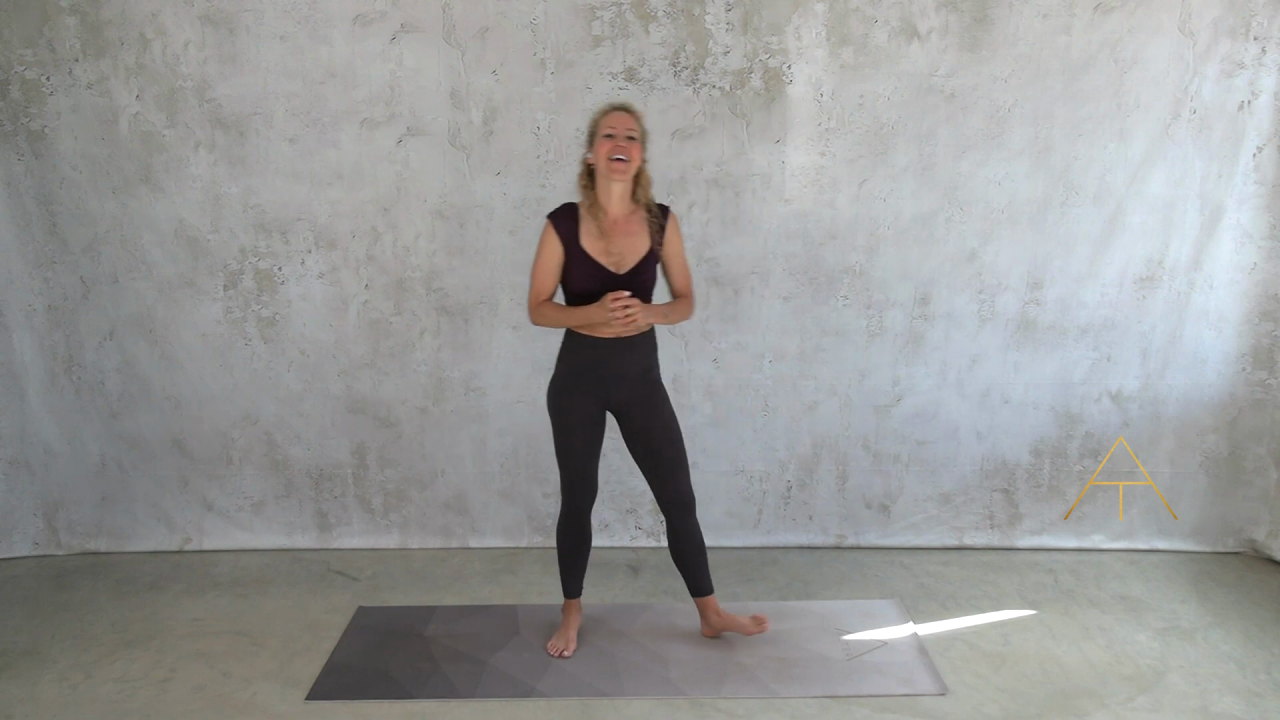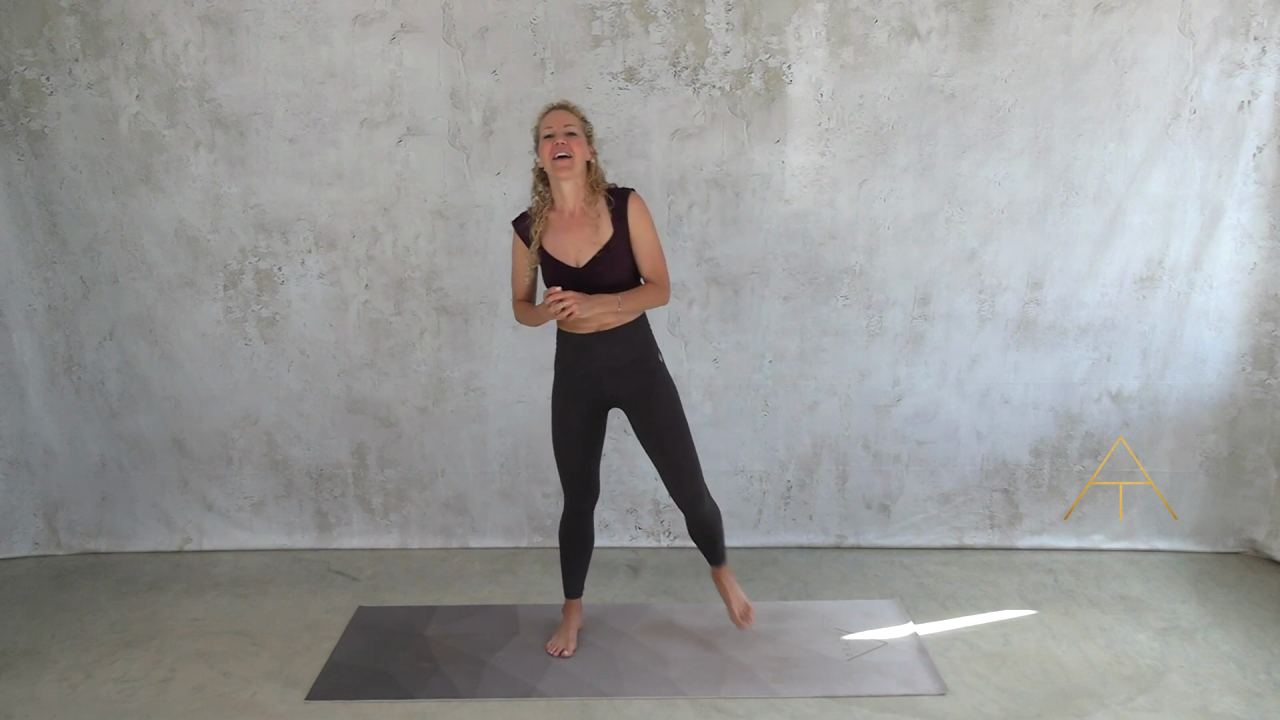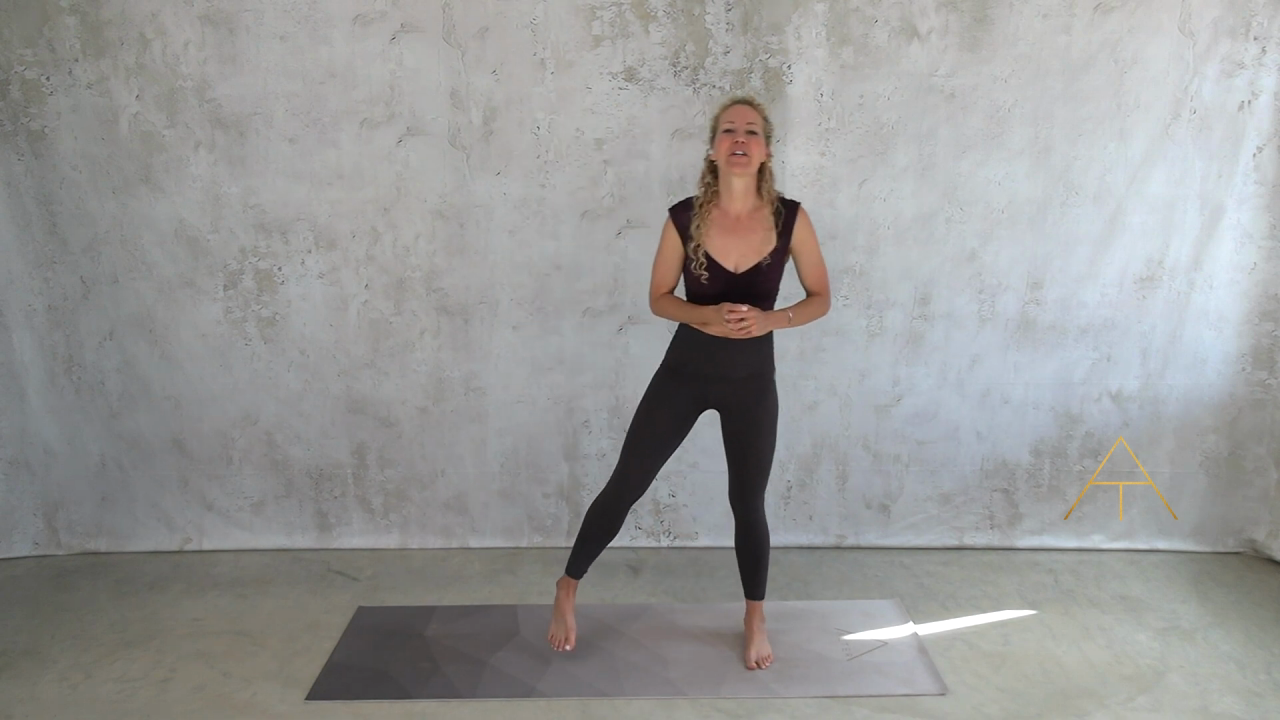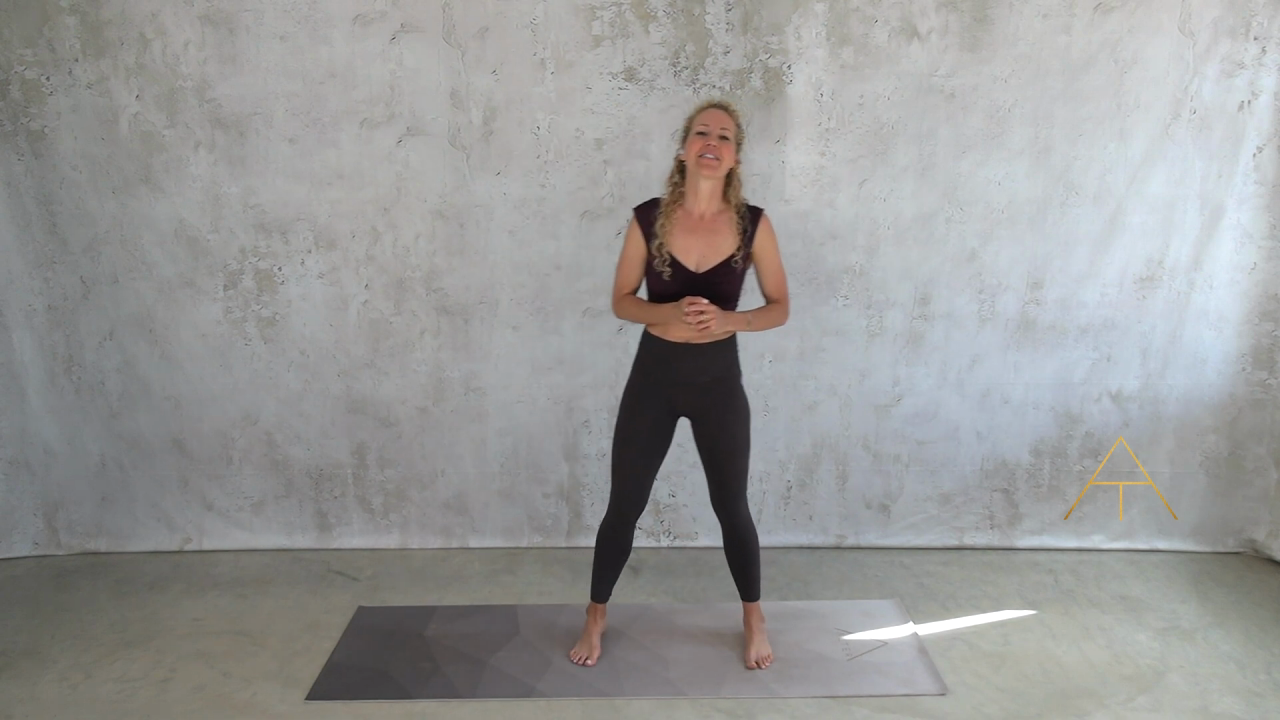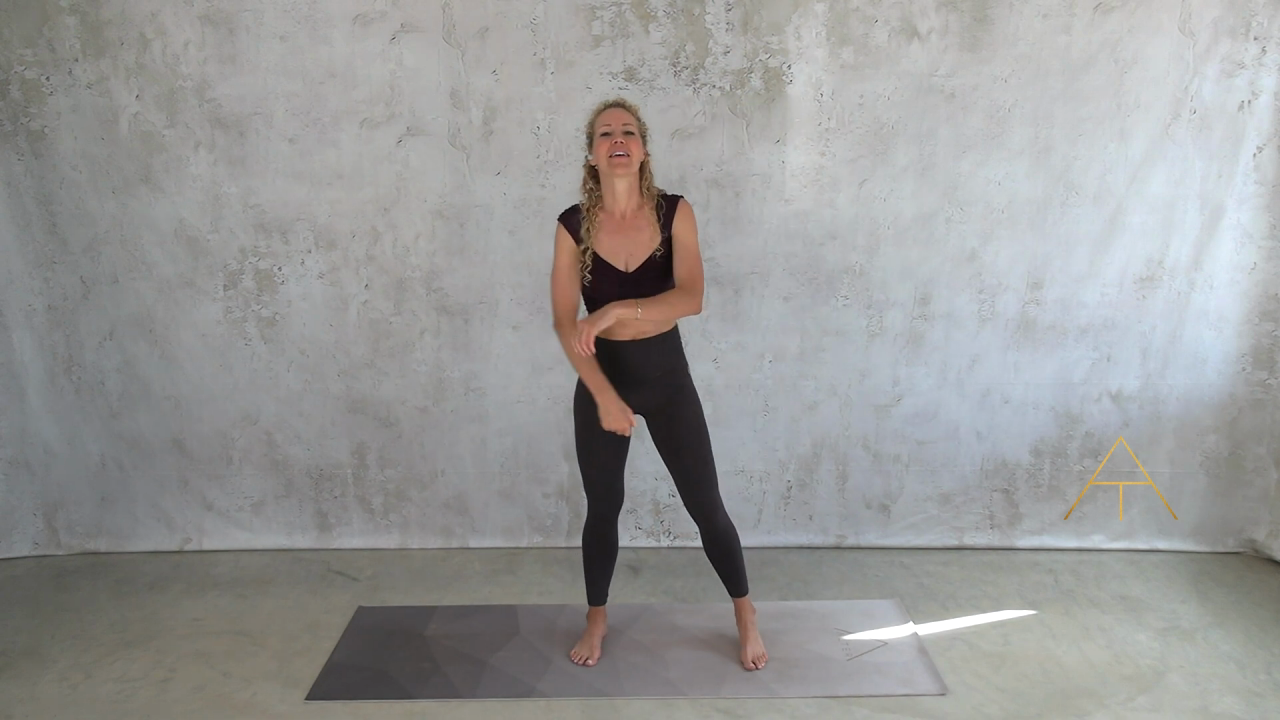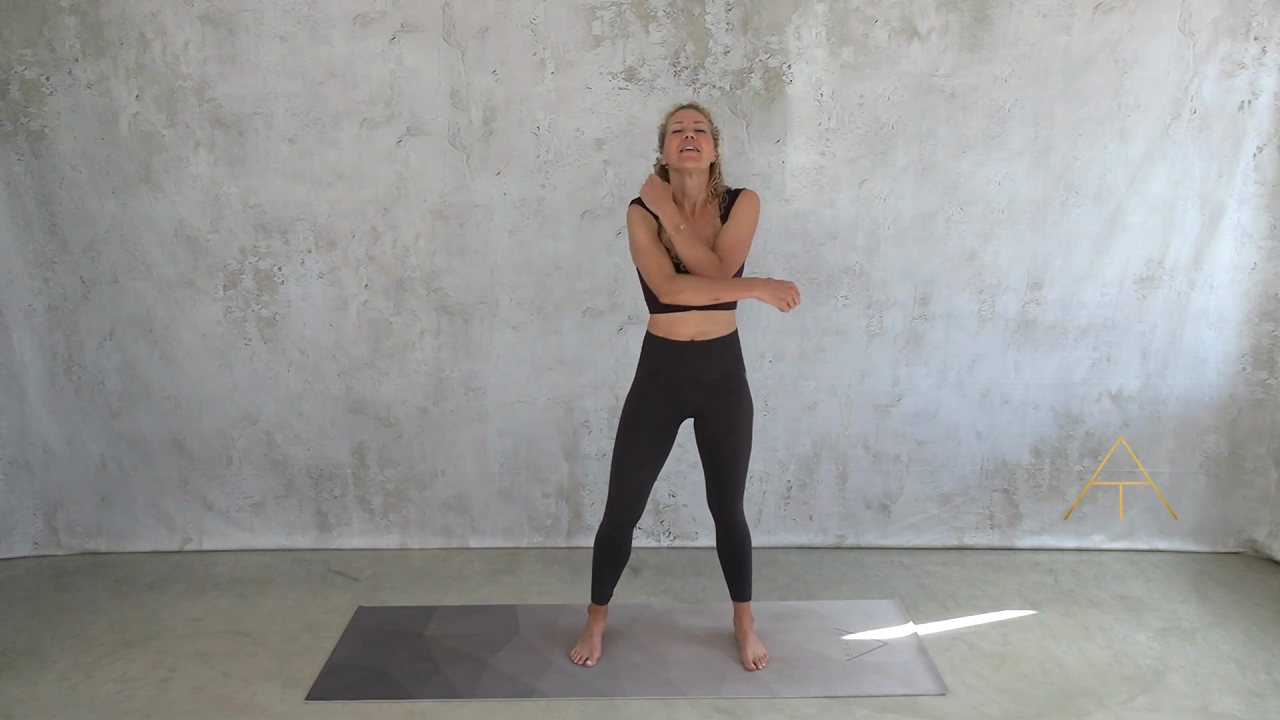
dt=0.7s
person 1, frame 1
left shoulder: (661, 221)
right shoulder: (563, 223)
left elbow: (685, 301)
right elbow: (538, 308)
left wrist: (649, 314)
right wrist: (590, 315)
left hip: (640, 373)
right hip: (578, 375)
left knee: (677, 499)
right knee: (577, 499)
left ankle: (709, 613)
right ankle: (572, 612)
person 1, frame 2
left shoulder: (627, 206)
right shoulder: (529, 227)
left elbow: (660, 289)
right elbow: (521, 307)
left wrist: (595, 304)
right wrist: (545, 310)
left hip: (637, 361)
right hip: (575, 370)
left knee: (688, 489)
right knee: (579, 498)
left ankle: (723, 573)
right ankle: (572, 612)
person 1, frame 3
left shoulder: (791, 219)
right shoulder: (684, 218)
left elbow: (821, 299)
right elbow: (659, 299)
left wrist: (771, 319)
right wrist: (710, 315)
left hip: (752, 374)
right hip: (686, 365)
left knee: (748, 503)
right knee: (625, 484)
left ankle: (755, 619)
right ankle: (567, 588)
person 1, frame 4
left shoulder: (753, 224)
right shoulder: (648, 218)
left elbow: (780, 307)
right elbow: (622, 302)
left wrist: (732, 320)
right wrist: (670, 311)
left hip: (718, 378)
right hip: (654, 374)
left knee: (731, 506)
right knee: (625, 505)
left ankle: (753, 618)
right ankle: (595, 615)
person 1, frame 5
left shoulder: (675, 210)
right shoulder: (573, 225)
left elbow: (691, 298)
right elbow: (566, 324)
left wrist: (610, 313)
right wrist: (603, 395)
left hip: (665, 369)
right hip: (601, 374)
left knee: (706, 503)
right knee: (603, 507)
left ankle: (745, 614)
right ankle: (596, 618)
person 1, frame 6
left shoulder: (742, 203)
right shoulder: (642, 211)
left elbow: (718, 269)
right elbow: (670, 288)
left wrist: (671, 212)
right wrist: (762, 287)
left hip: (722, 372)
right hip: (659, 372)
left knee: (728, 507)
right knee: (622, 507)
left ankle: (744, 621)
right ankle: (596, 618)
